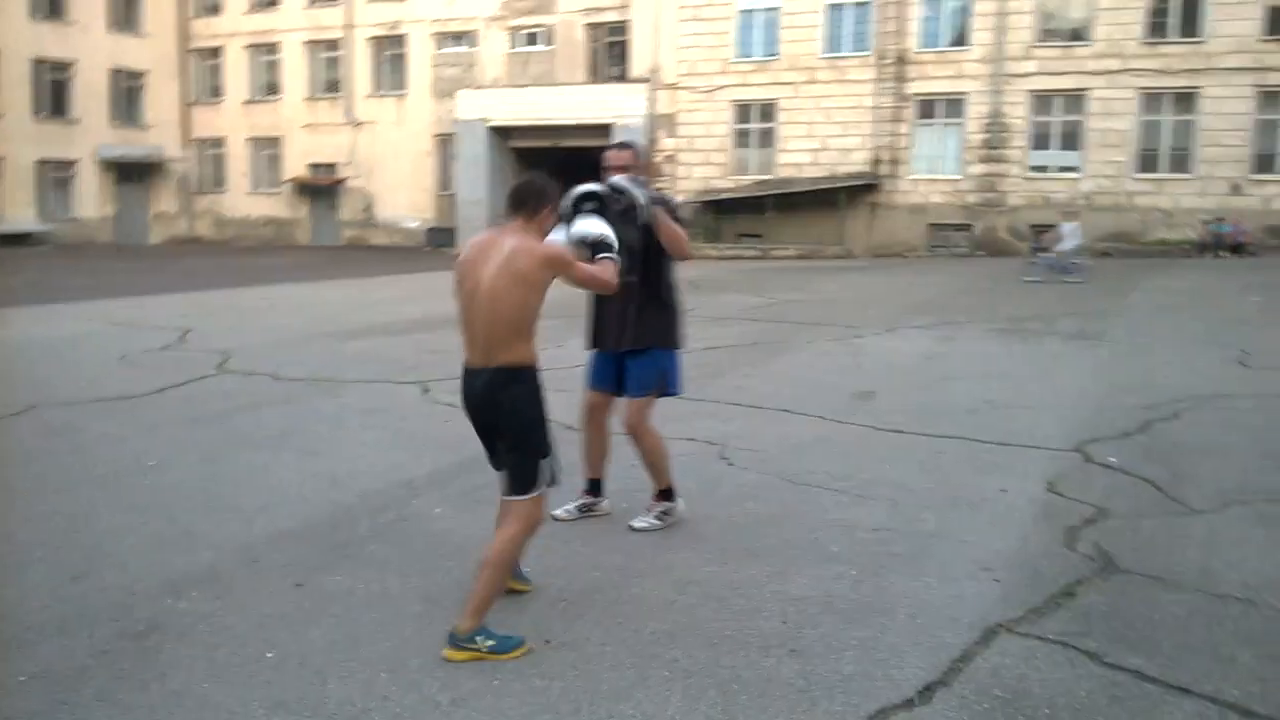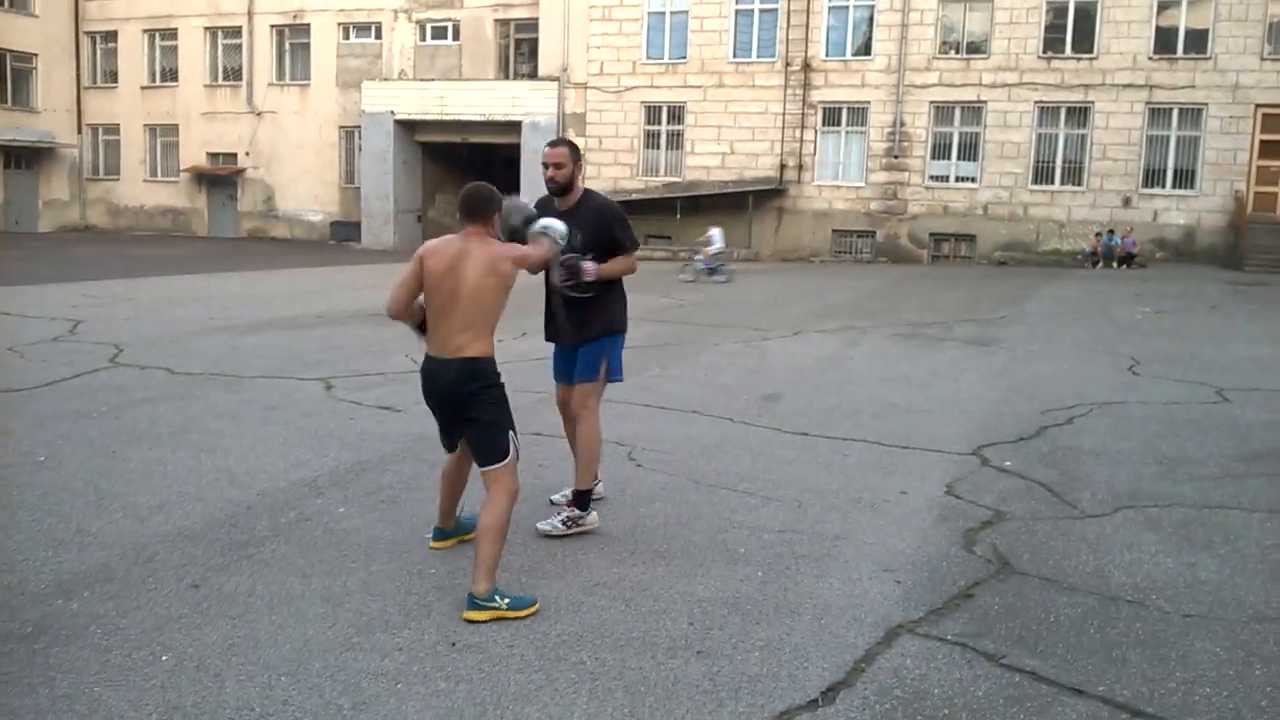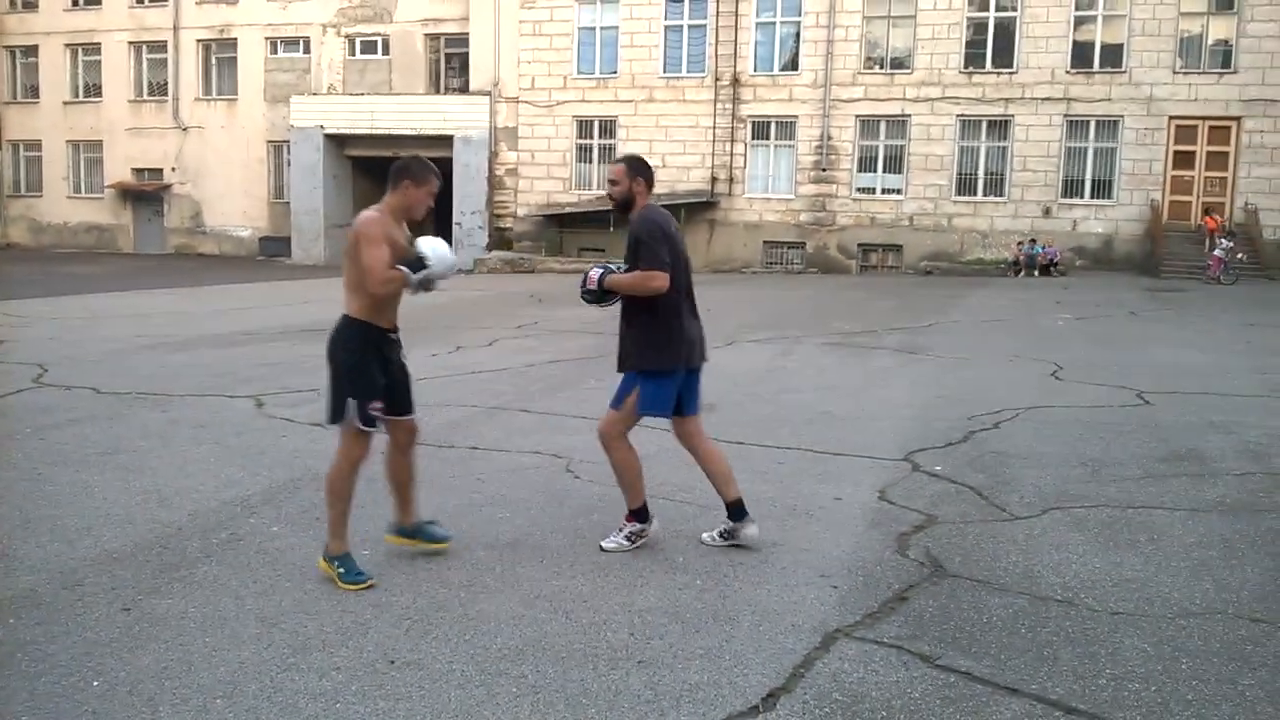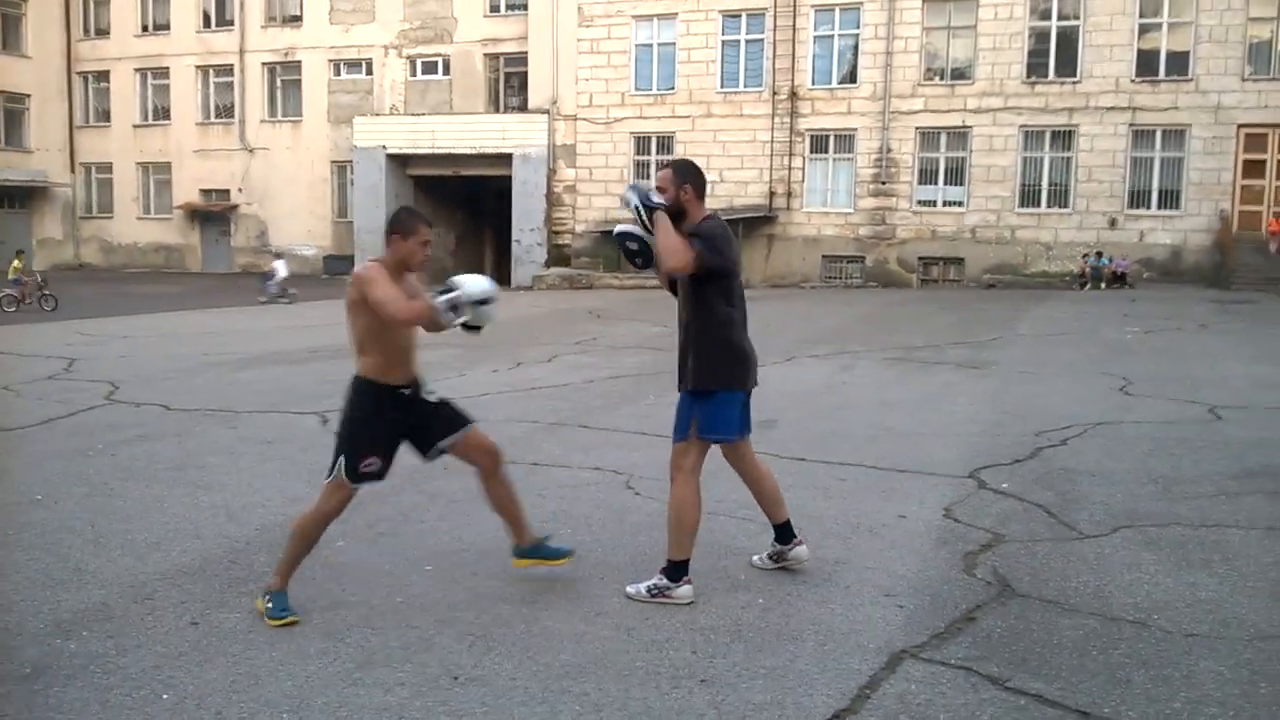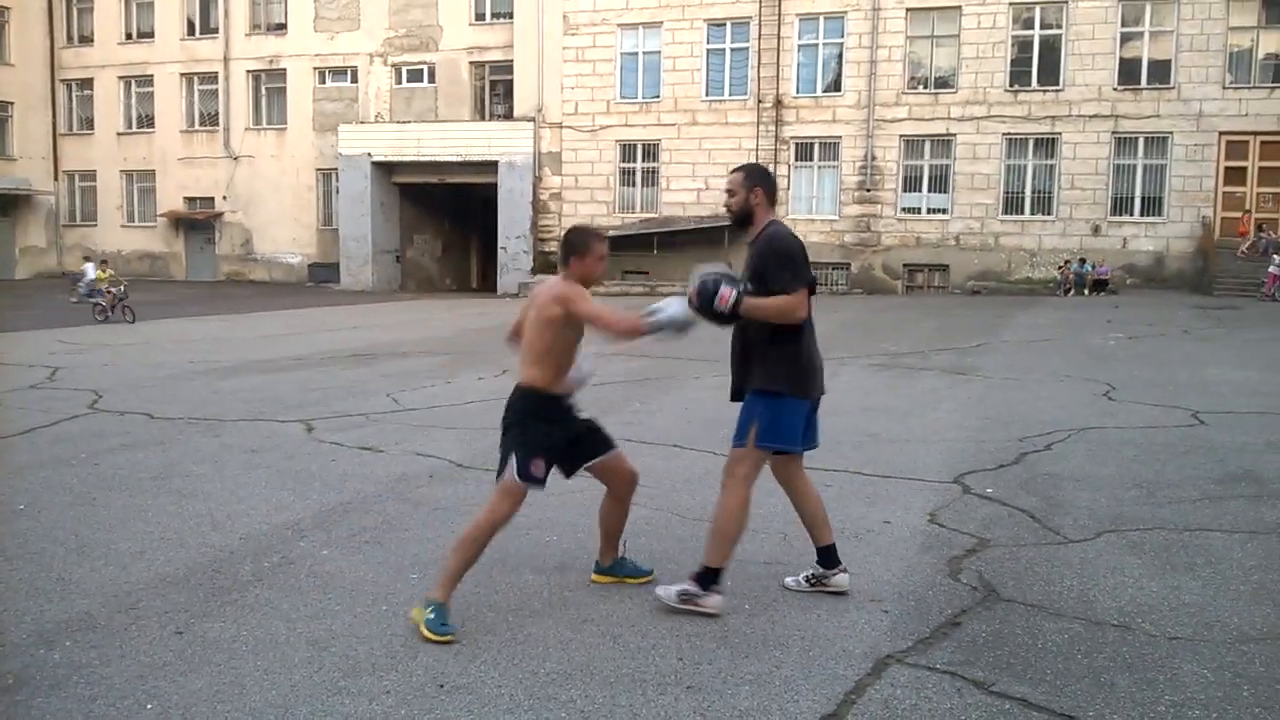
dt=1s
person 1, frame 1
left shoulder: (470, 249)
right shoulder: (542, 254)
right elbow: (608, 281)
right wrist: (606, 252)
left hip: (474, 383)
right hip: (511, 387)
left knee: (521, 477)
right knee: (524, 516)
left ankle: (506, 569)
right ankle: (467, 630)
person 1, frame 2
left shoulder: (429, 251)
right shoulder: (507, 254)
left elbow: (397, 307)
right elbow: (543, 252)
right wrist: (549, 236)
left hip: (434, 373)
right hip: (475, 376)
left knee: (462, 448)
right knee: (503, 486)
left ankle: (447, 526)
right ankle: (483, 594)
person 1, frame 3
left shoulder: (398, 226)
right shoulder: (372, 225)
right elbow: (379, 285)
left wrist: (423, 270)
right wrist: (419, 268)
left hip: (385, 341)
right hip: (358, 342)
left knee: (404, 434)
right knee: (356, 447)
left ankle: (408, 522)
right ankle: (337, 550)
person 1, frame 4
left shoulder: (411, 279)
right shoulder: (368, 276)
left elbow: (434, 321)
right elbow: (408, 314)
left wrist: (453, 311)
right wrist: (453, 305)
left hip: (413, 393)
right hip: (371, 399)
left knee: (487, 454)
right knee: (334, 501)
left ankle: (526, 543)
right ankle: (276, 586)
person 1, frame 5
left shoulder: (556, 290)
right shoulder: (568, 294)
left elbow: (518, 334)
right elbow: (619, 326)
right wrist: (666, 317)
left hip: (562, 408)
right hip: (530, 411)
left knee: (625, 477)
right knee: (500, 510)
left ankle: (608, 562)
right ankle: (436, 602)
person 2, frame 1
left shoulder: (655, 208)
left elbow: (682, 250)
left wrist: (646, 202)
left hip: (651, 333)
right hip: (610, 332)
left knee: (636, 419)
right knee: (593, 409)
left ankle: (667, 499)
right ankle: (593, 496)
person 2, frame 2
left shoulder: (602, 209)
right shoulder: (542, 209)
left elbow: (631, 260)
left wrist: (598, 270)
left hip: (601, 323)
right hip: (563, 322)
left knee: (583, 407)
right knee: (566, 403)
left ankle: (582, 509)
right ankle: (588, 479)
person 2, frame 3
left shoulder: (644, 223)
right shoulder: (660, 221)
left elbow: (656, 281)
left wrist: (607, 282)
right wrist: (621, 285)
left hip: (657, 353)
right hip: (682, 345)
left knee: (611, 431)
right knee: (690, 432)
left ankle: (639, 522)
right ankle: (740, 520)
person 2, frame 4
left shoulder: (709, 236)
right shoulder: (703, 233)
left elbow: (677, 264)
right elbow: (677, 278)
left wrist: (659, 217)
right wrist: (653, 234)
left hip: (715, 369)
right hip: (728, 364)
left knee: (684, 466)
right knee: (739, 452)
left ankle: (674, 578)
right ankle: (788, 542)
person 2, frame 5
left shoulder: (777, 242)
right shoulder: (768, 242)
left elbow: (796, 307)
right elbow: (760, 306)
left wrist: (733, 301)
right wrist: (720, 296)
left hip: (779, 377)
right hip: (792, 374)
left knee: (737, 475)
right knee: (788, 469)
left ankle: (705, 583)
right ankle: (830, 568)
